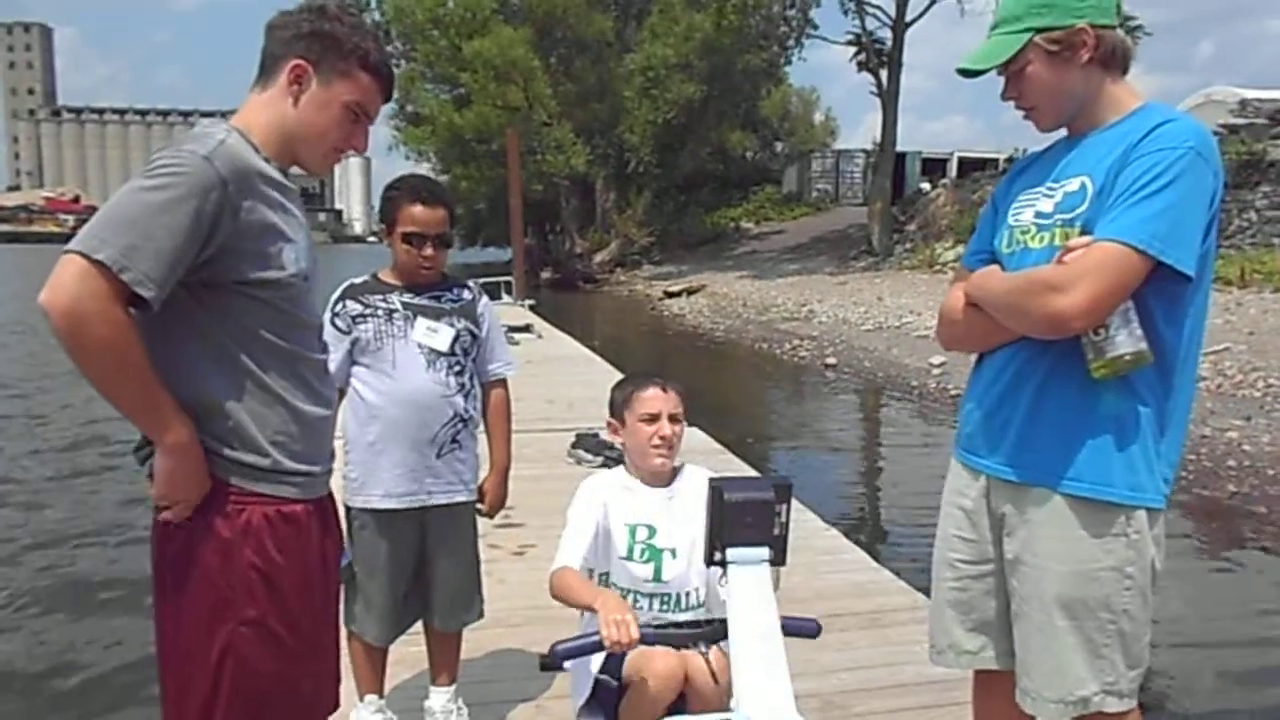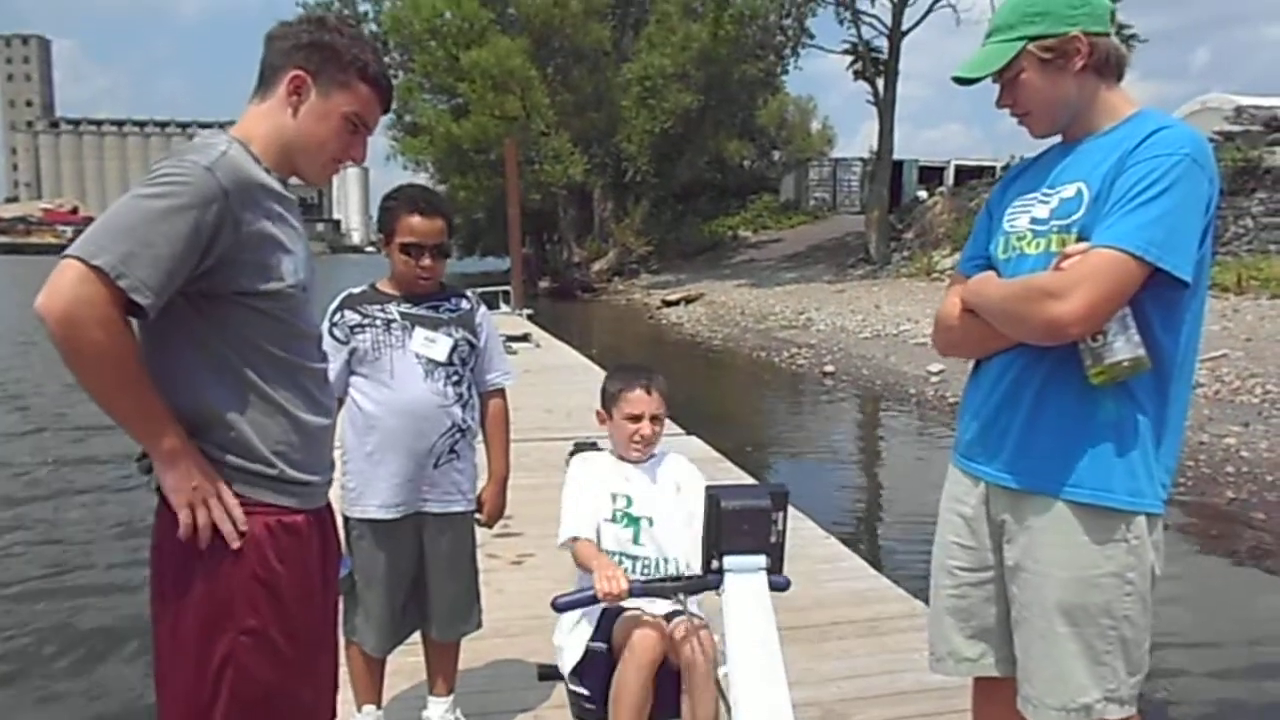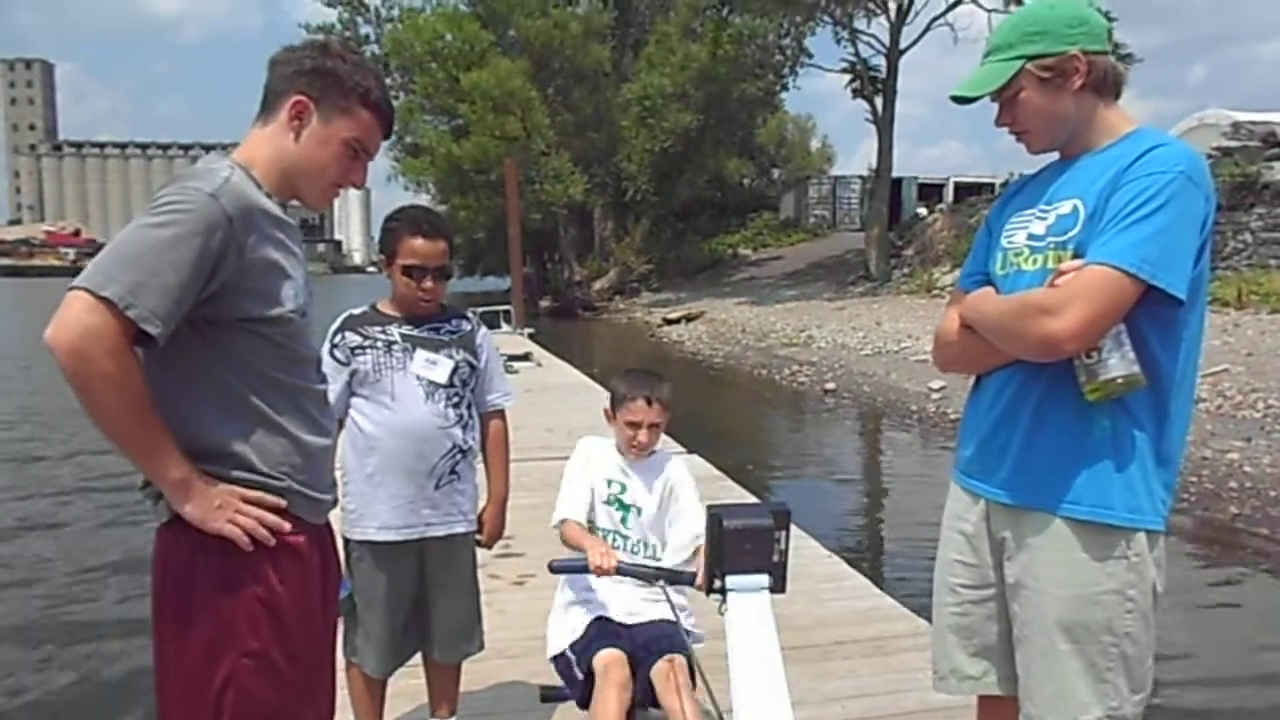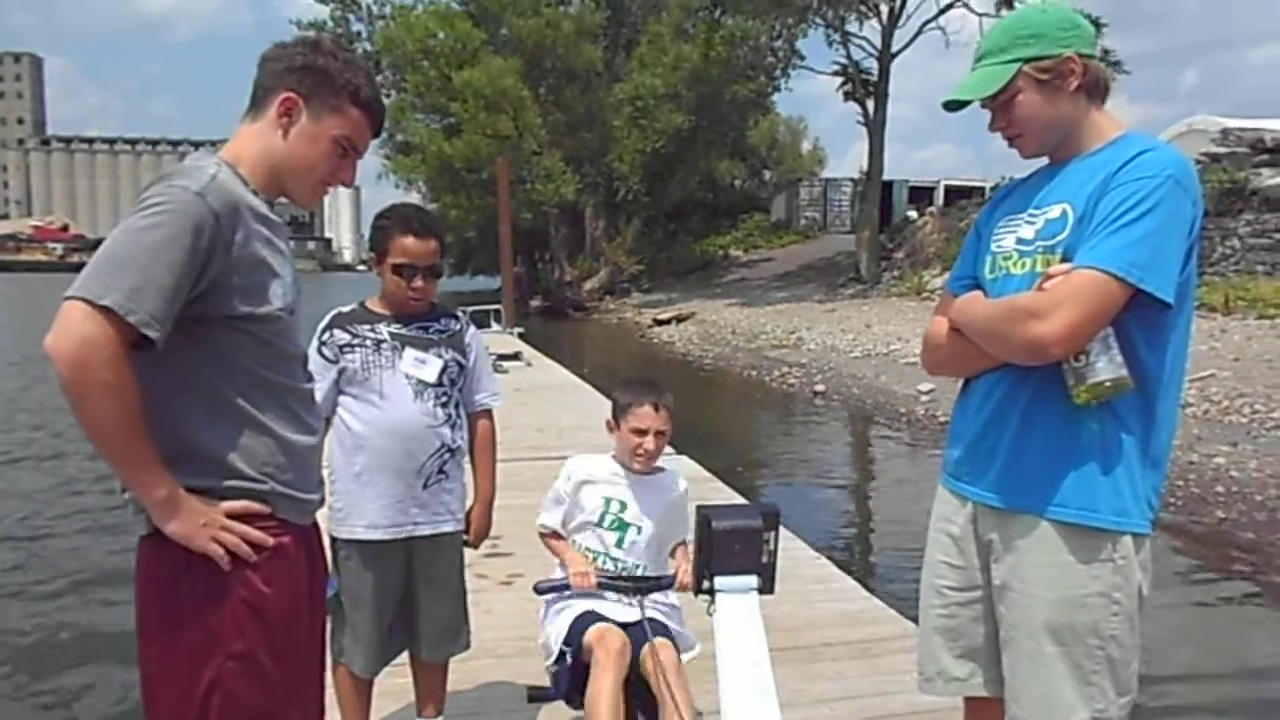
dt=0.3s
person 1, frame 1
left shoulder: (1171, 147)
right shoulder: (1026, 176)
left elbow: (1071, 302)
right elbow: (953, 324)
left wrist: (986, 284)
right wrist: (1036, 296)
left hip: (1087, 473)
right hip: (983, 458)
person 1, frame 2
left shoulder: (1166, 153)
right shoulder: (1020, 182)
left elbow: (1068, 309)
right elbow: (950, 331)
left wrist: (984, 290)
right wrist: (1032, 302)
left hip: (1086, 483)
right hip: (982, 466)
person 1, frame 3
left shoulder: (1163, 170)
right shoulder: (1020, 198)
left elbow: (1063, 326)
right elbow: (948, 346)
left wrist: (983, 307)
right wrist: (1031, 317)
left hip: (1087, 499)
right hip: (982, 484)
person 1, frame 4
left shoulder: (1151, 175)
right shoulder: (1009, 201)
left elbow: (1051, 329)
right elbow: (938, 350)
left wrist: (970, 310)
right wrist: (1017, 321)
left hip: (1073, 505)
right hip: (970, 488)
person 2, frame 1
left shoulder: (270, 187)
right shoulder: (211, 166)
right elbow: (73, 297)
left wrist: (307, 487)
right wrist: (176, 443)
left hip: (293, 508)
right hip: (237, 518)
person 2, frame 2
left shoulder: (267, 195)
right shoulder: (213, 176)
right elbow: (70, 302)
left wrist: (303, 517)
right wrist: (173, 453)
left hip: (293, 517)
right hip: (239, 527)
person 2, frame 3
left shoulder: (267, 219)
right shoulder: (215, 201)
right elbow: (80, 333)
left wrist: (306, 533)
right wrist: (182, 486)
left hip: (292, 537)
right hip: (241, 549)
person 2, frame 4
left shoulder: (254, 217)
right shoulder: (201, 198)
right elbow: (78, 342)
left wrist: (291, 536)
right wrist: (167, 504)
left hip: (281, 539)
right hip: (230, 552)
person 3, frame 1
left shoulder: (470, 303)
right shoulder: (353, 302)
left elbow: (494, 386)
left wrist: (500, 468)
left hip: (451, 483)
right hip: (377, 486)
left knee: (447, 602)
right knee: (371, 607)
person 3, frame 2
left shoulder: (468, 313)
right shoulder: (351, 312)
left elbow: (492, 396)
left wrist: (498, 478)
left hip: (448, 493)
right hip: (374, 496)
left knee: (446, 612)
right knee: (369, 617)
person 3, frame 3
left shoulder: (469, 335)
right shoulder: (352, 333)
left elbow: (492, 418)
left wrist: (498, 499)
left hip: (450, 515)
right hip: (375, 518)
left knee: (447, 634)
right knee: (369, 639)
person 3, frame 4
left shoulder: (458, 333)
right shoulder: (341, 331)
left elbow: (480, 418)
left wrist: (484, 499)
left hip: (438, 515)
right hip: (362, 517)
left knee: (434, 633)
right knee: (356, 638)
person 4, frame 1
left shoulder: (704, 488)
right shoulder: (600, 493)
right elbow: (561, 578)
right wrist: (605, 600)
right hip: (619, 645)
left knee: (711, 670)
right knee: (662, 672)
person 4, frame 2
left shoulder: (681, 471)
right shoulder: (587, 468)
right elbow: (579, 542)
right wrist: (600, 564)
left hip: (673, 609)
right hip: (605, 615)
left knee: (697, 641)
right knee: (646, 637)
person 4, frame 3
left shoulder: (673, 470)
right shoulder: (591, 453)
left elbow: (699, 543)
right elbow: (567, 526)
left wrist: (708, 563)
right wrist: (592, 545)
left hip: (657, 607)
right hip: (594, 604)
left knee: (675, 679)
right knee: (613, 671)
person 4, frame 4
left shoulder: (674, 488)
right shoulder: (581, 472)
right elbow: (547, 530)
left wrist: (684, 563)
right wrist: (571, 557)
left hip: (647, 609)
right hip: (582, 604)
left knee: (665, 661)
right knee: (611, 646)
